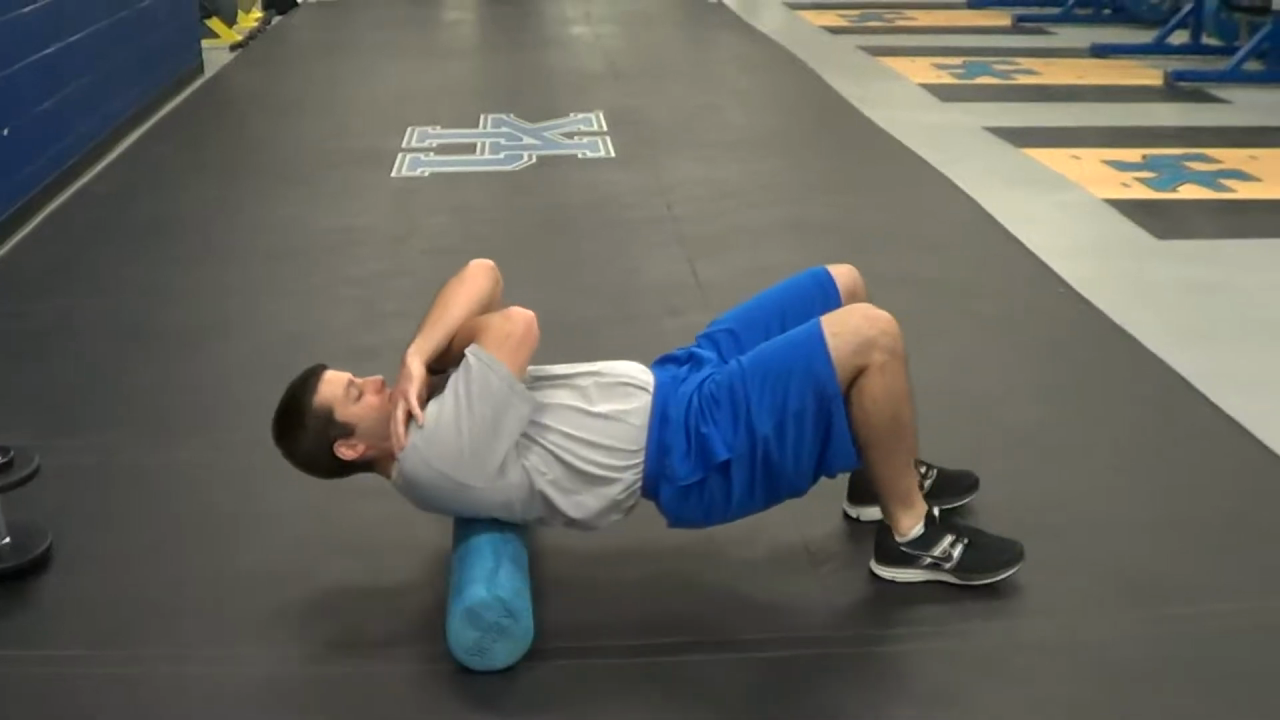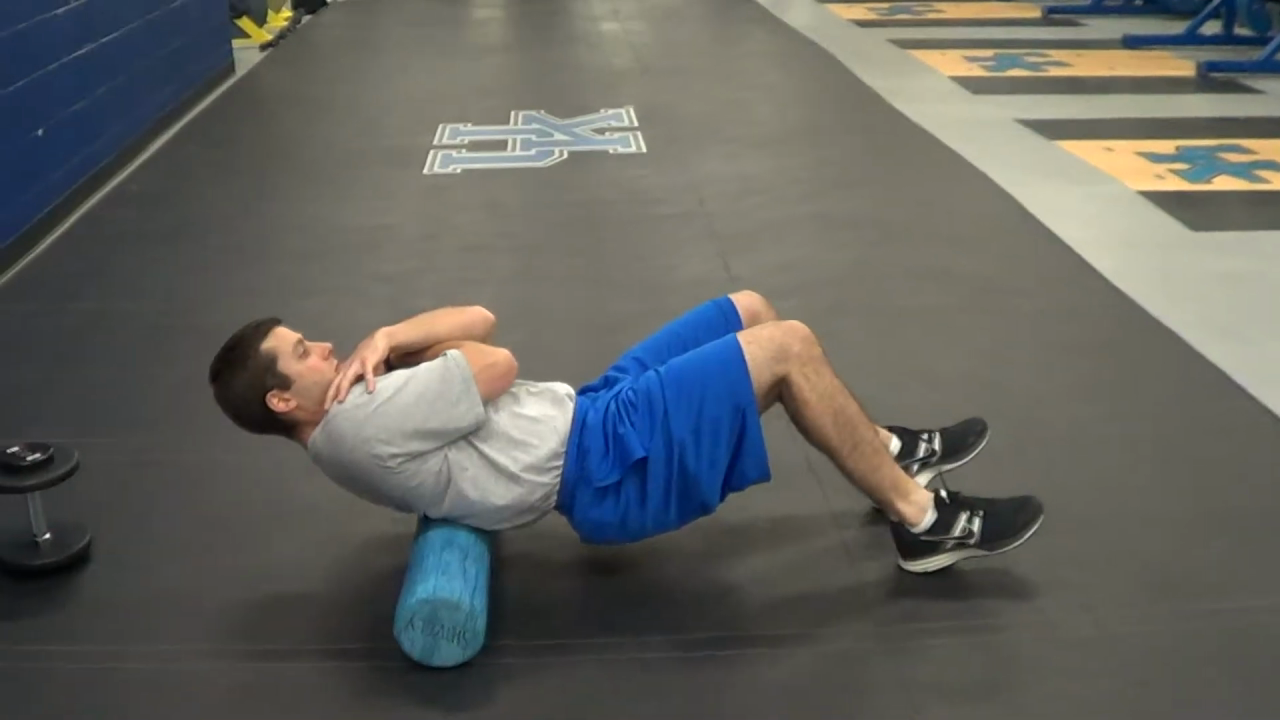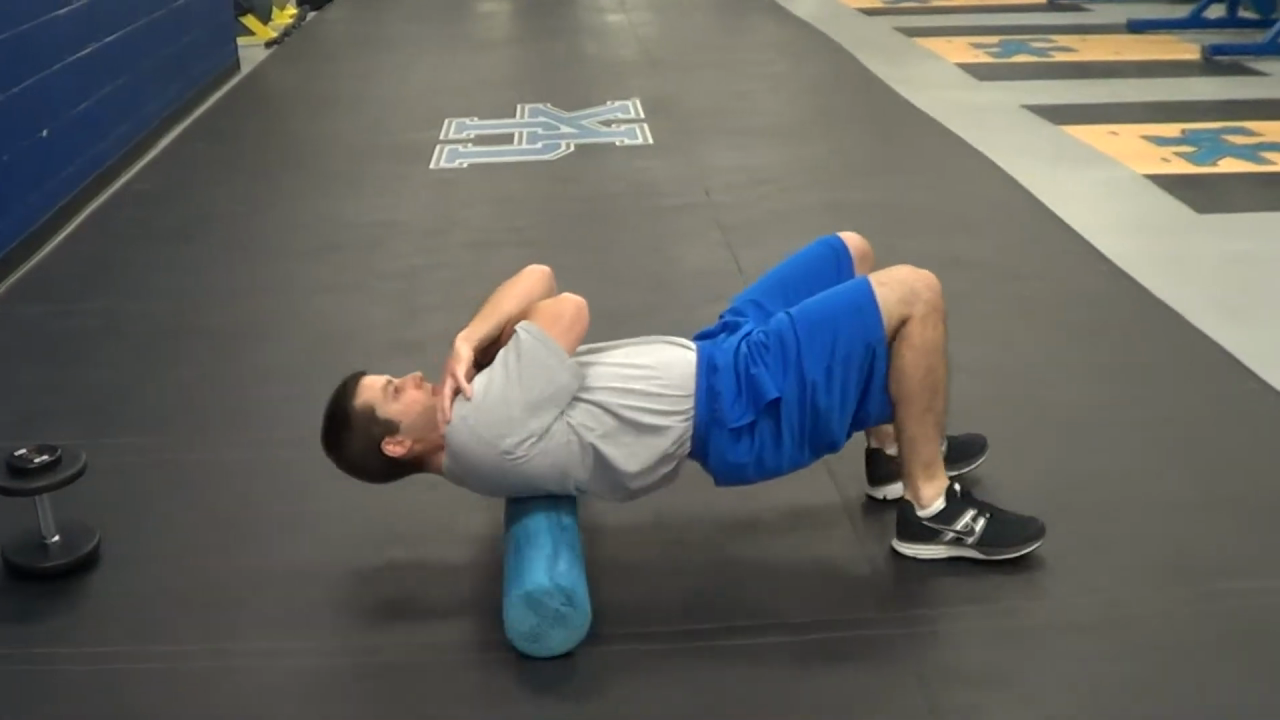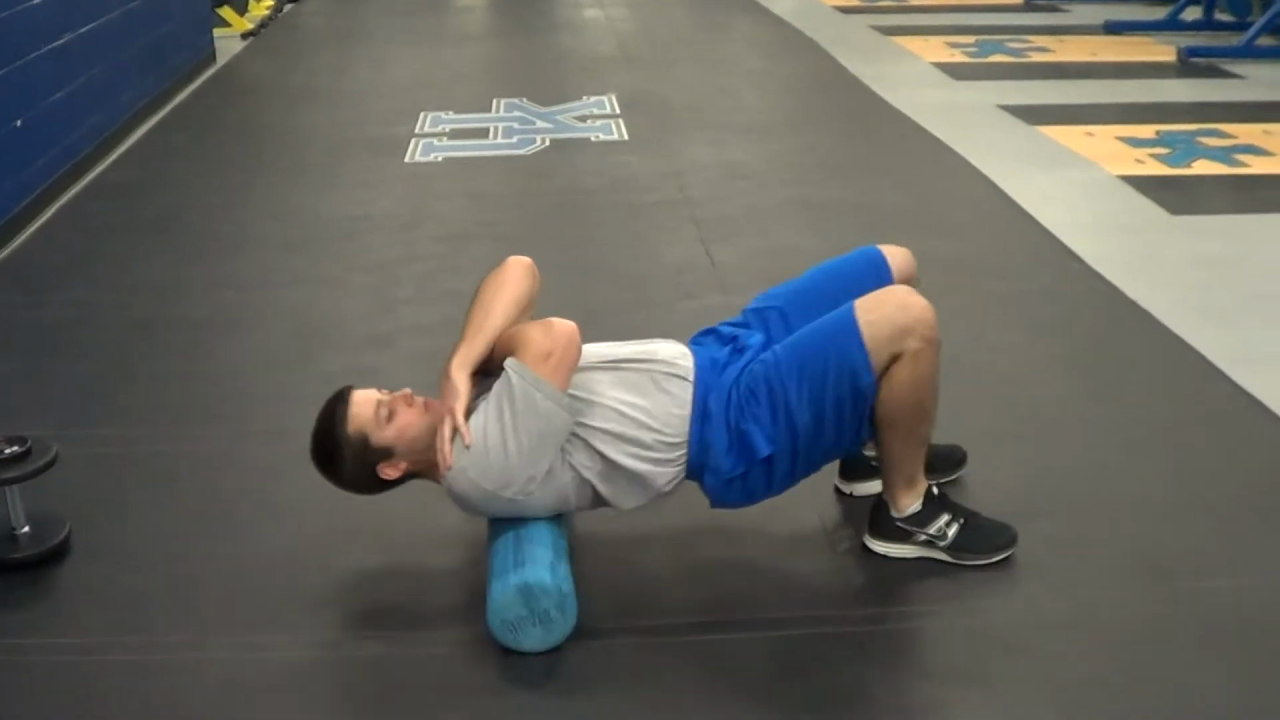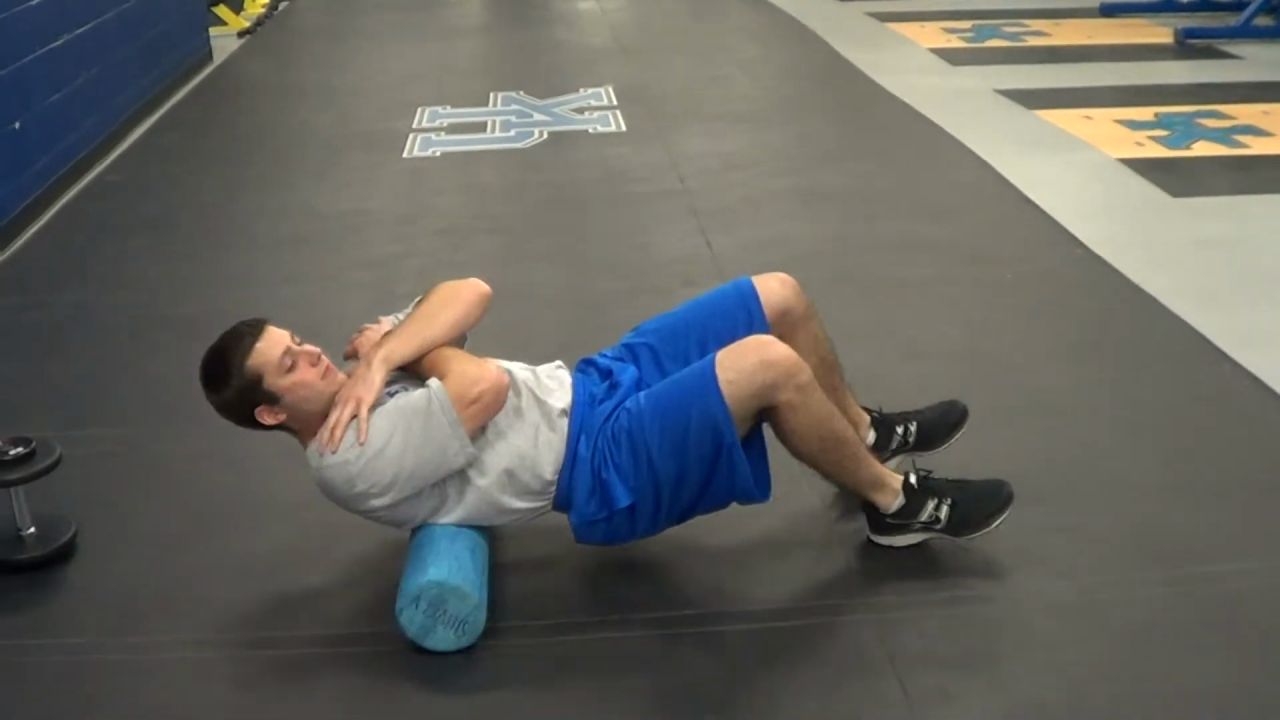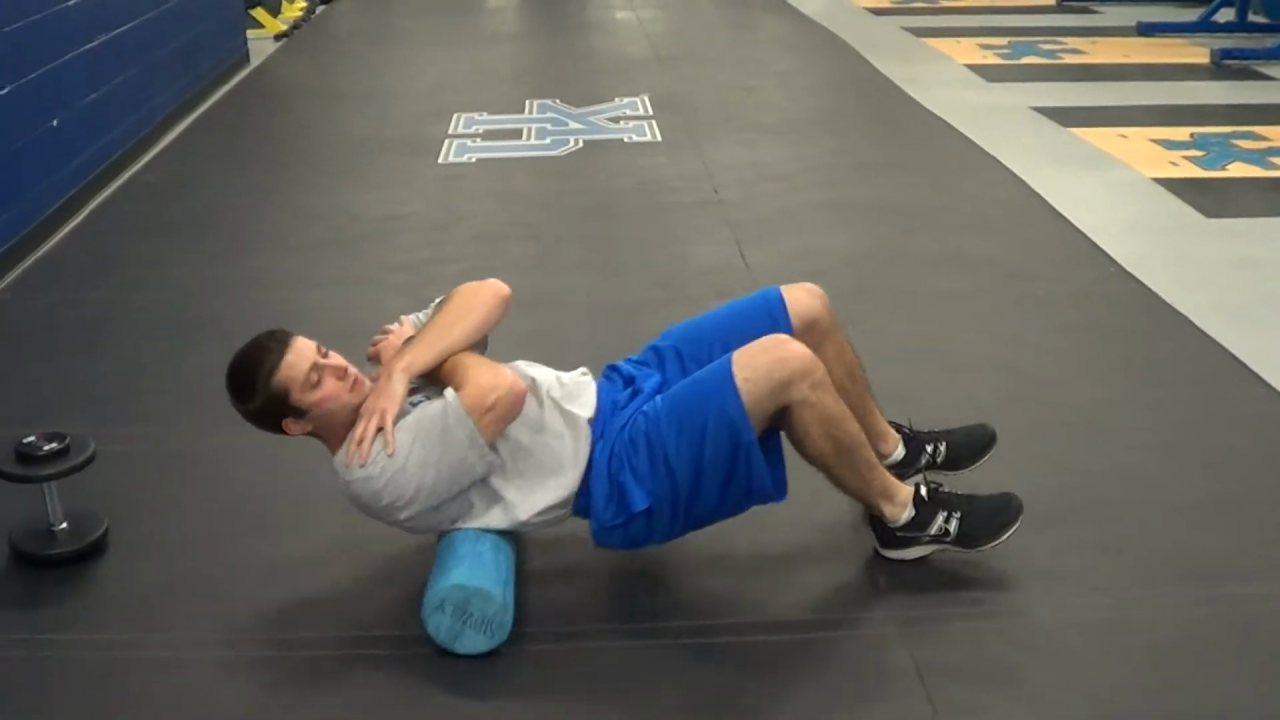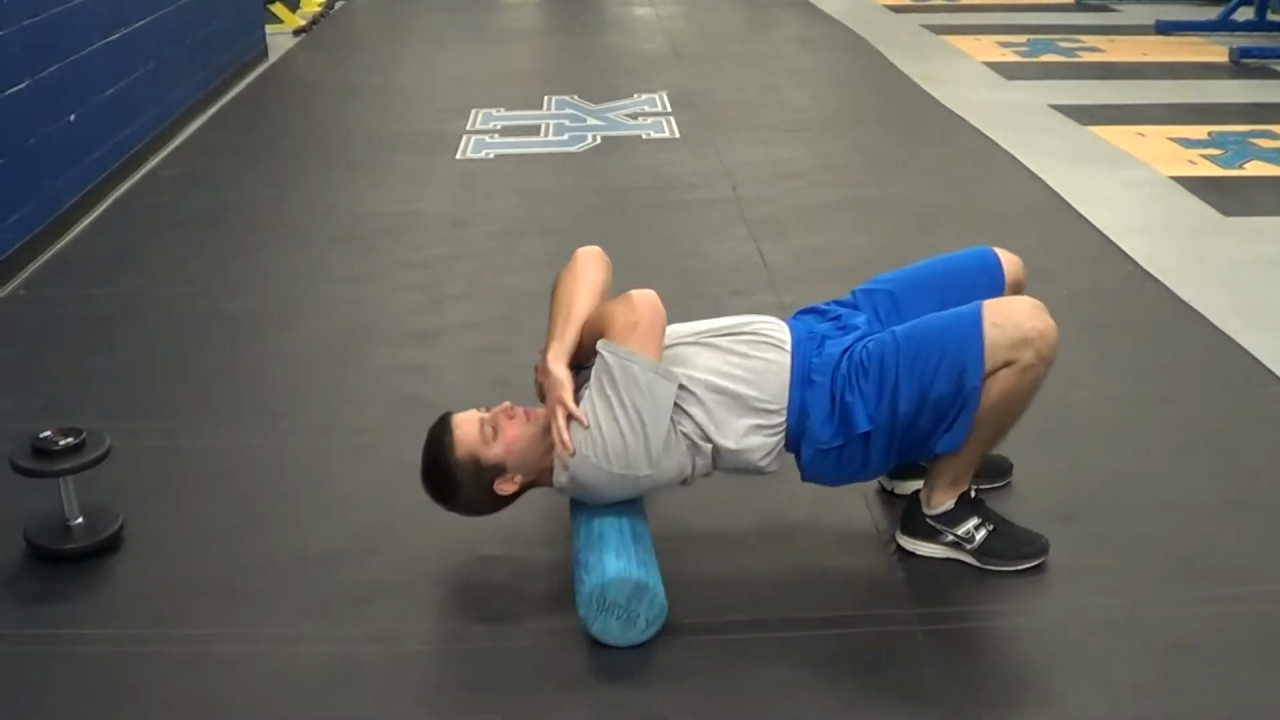
dt=0.7s
person 1, frame 1
left shoulder: (421, 414)
right shoulder: (439, 464)
left elbow: (481, 273)
right elbow: (517, 325)
left wrist: (420, 353)
right wrist: (441, 345)
left hip: (669, 386)
right hip: (688, 448)
left knee: (844, 285)
right knee: (871, 334)
left ankle: (878, 472)
right ankle: (909, 534)
person 1, frame 2
left shoulder: (359, 410)
right shoulder: (361, 426)
left elbow: (482, 318)
right elbow: (500, 368)
left wrist: (385, 339)
right wrist: (397, 348)
left hip: (590, 414)
right hip: (608, 465)
left knee: (750, 310)
right knee: (790, 345)
left ankle: (886, 452)
right ankle: (923, 519)
person 1, frame 3
left shoulder: (468, 414)
right shoulder: (486, 435)
left elbow: (538, 277)
right elbow: (569, 310)
left wrist: (470, 339)
right wrist: (485, 341)
left hip: (702, 361)
right hip: (732, 407)
left knee: (850, 251)
right knee: (914, 292)
left ankle: (891, 450)
right ankle: (930, 508)
person 1, frame 4
left shoulder: (468, 409)
right shoulder: (483, 472)
left elbow: (519, 269)
right elbow: (559, 342)
left wrist: (464, 362)
right wrist: (492, 346)
left hip: (707, 361)
right hip: (726, 432)
left knee: (893, 268)
right knee: (906, 320)
left ankle: (871, 454)
right ankle: (908, 513)
person 1, frame 5
left shoulder: (357, 387)
right shoulder: (351, 466)
left elbow: (472, 291)
right elbow: (486, 390)
left wrist: (383, 357)
right wrist: (408, 351)
left hip: (589, 388)
right hip: (601, 469)
left knee: (780, 297)
right knee: (772, 364)
left ankle: (863, 432)
right ankle: (895, 504)
person 1, frame 6
left shoulder: (385, 380)
right shoulder: (378, 475)
left elbow: (491, 292)
right elbow: (502, 395)
left wrist: (403, 367)
right wrist: (428, 359)
left hip: (614, 395)
right hip: (625, 475)
left knee: (807, 308)
right knee: (789, 362)
left ankle: (889, 449)
right ankle: (904, 516)
person 1, frame 7
left shoulder: (562, 410)
right shoulder: (597, 461)
left elbow: (589, 259)
right elbow: (645, 311)
left wrist: (559, 355)
right wrist: (575, 345)
right hip: (829, 398)
left knee: (1003, 272)
right knee: (1029, 331)
left ankle: (924, 457)
right ankle: (942, 510)
